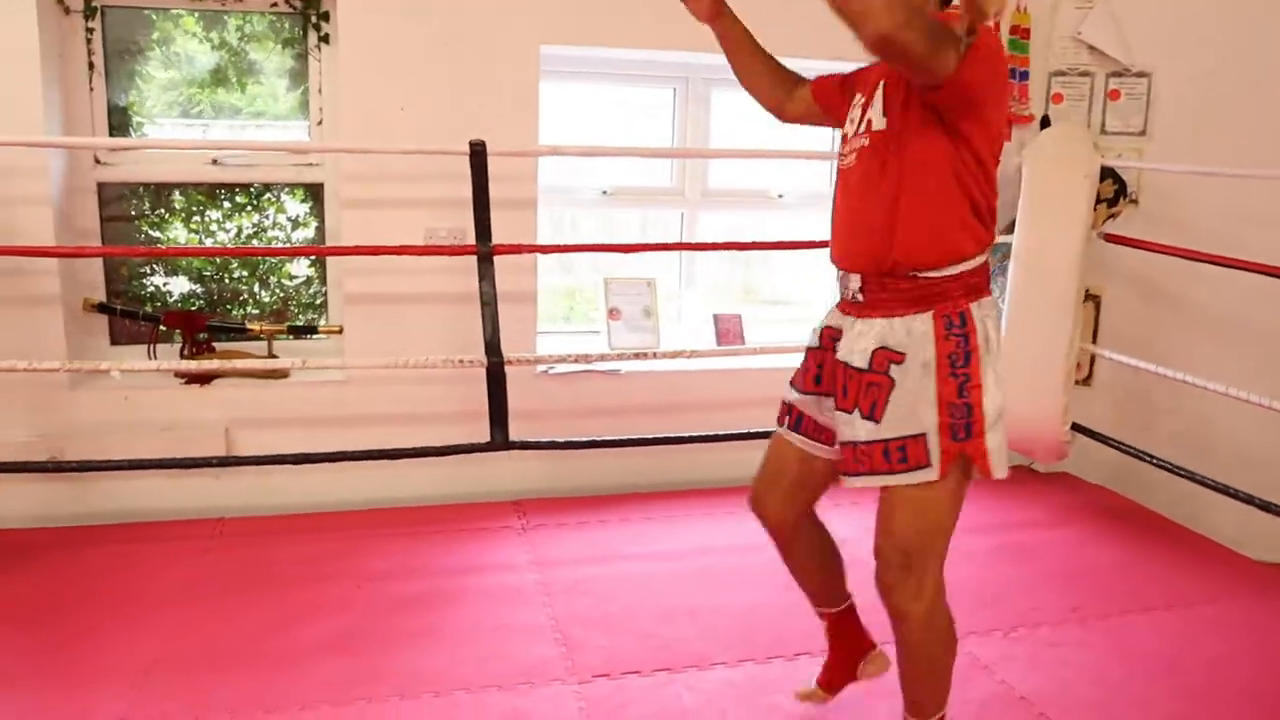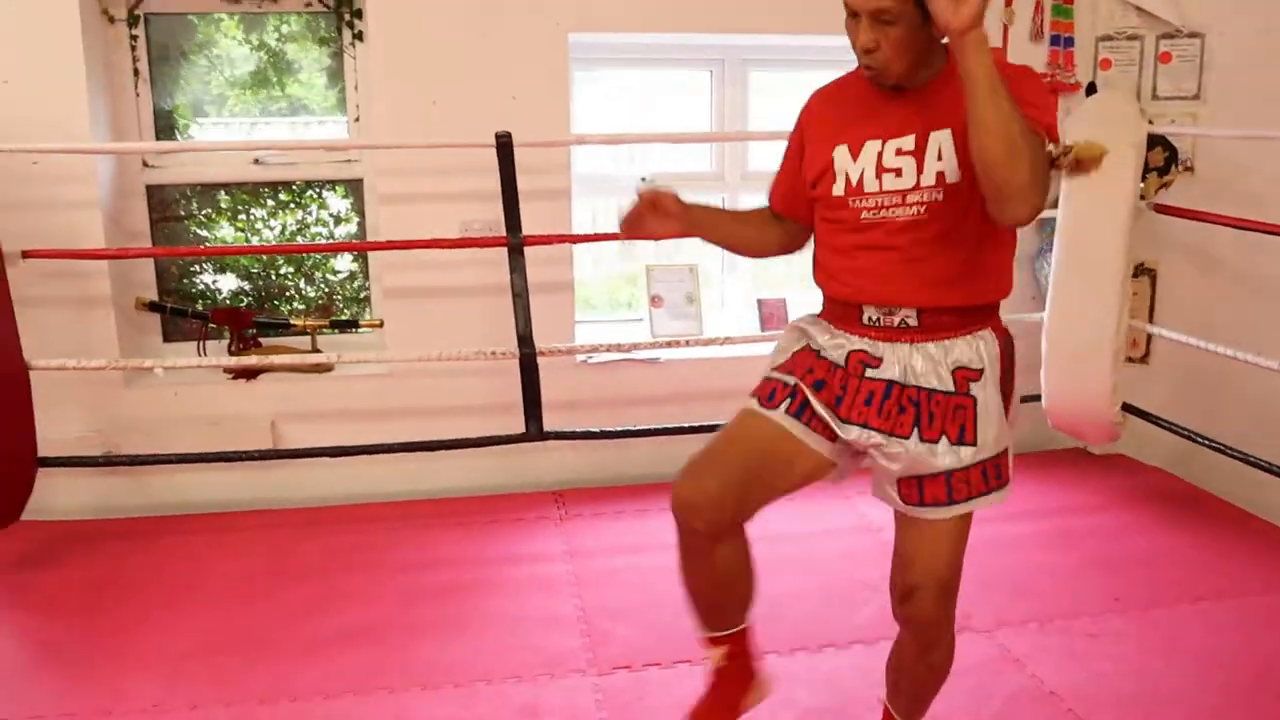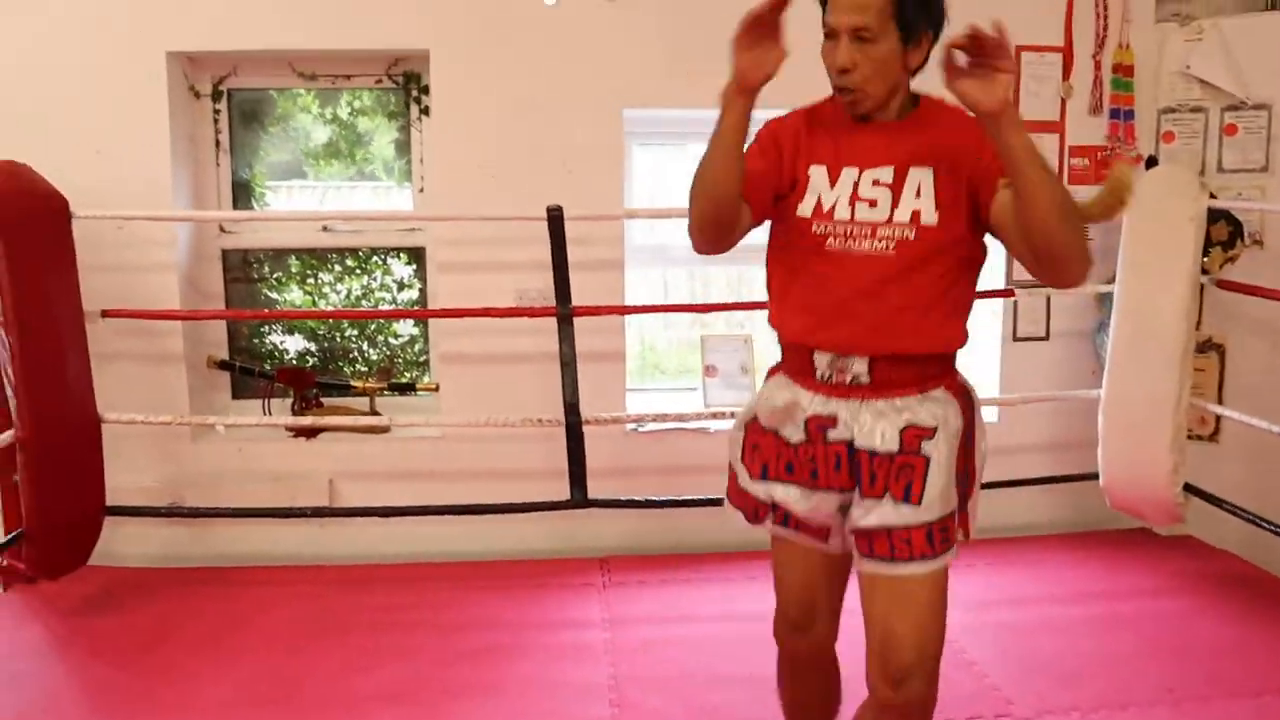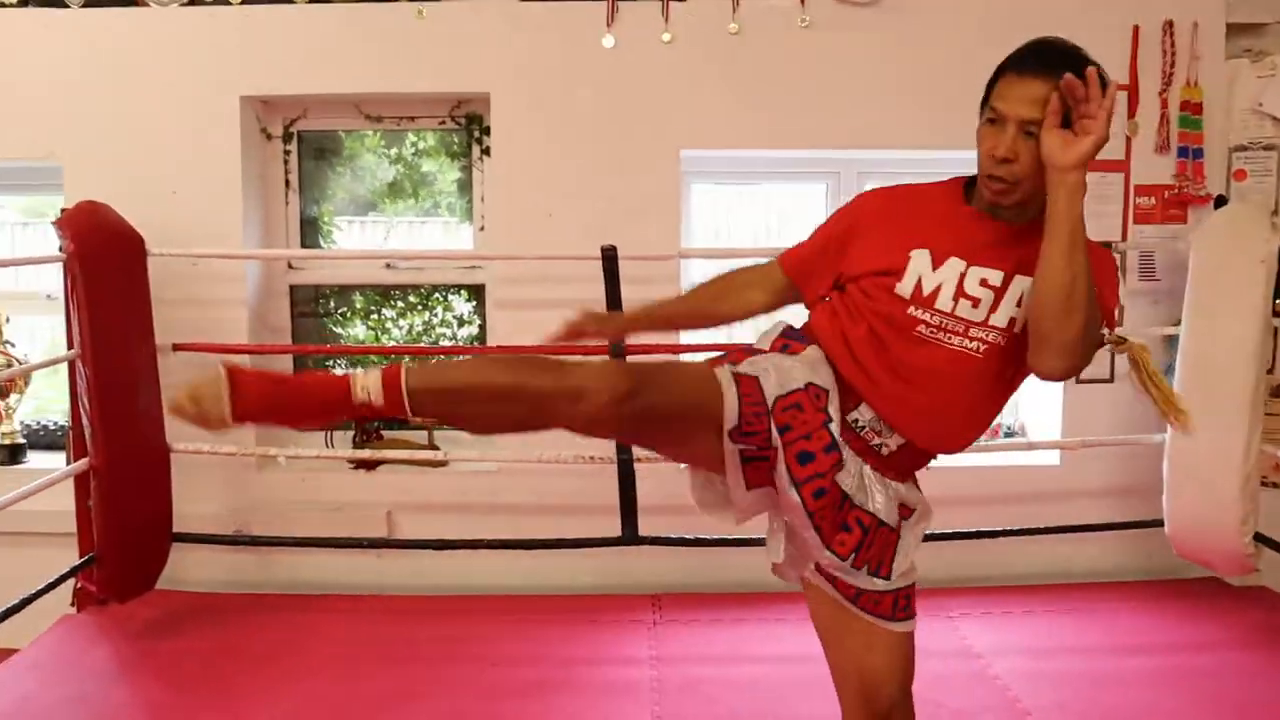
dt=0.4s
person 1, frame 1
right shoulder: (891, 74)
right elbow: (799, 102)
left hip: (924, 345)
right hip: (857, 330)
left knee: (908, 583)
right knee: (778, 503)
right ankle: (850, 643)
person 1, frame 2
left shoulder: (1016, 95)
right shoulder: (825, 109)
left elbow: (1014, 204)
right elbow: (783, 228)
right wrist: (688, 219)
left hip: (950, 367)
right hip: (840, 353)
left knee: (923, 602)
right knee: (701, 501)
person 1, frame 3
left shoulder: (975, 144)
right shoulder: (794, 136)
left elbow: (1068, 265)
right elbow: (710, 235)
left wrist: (1002, 122)
right wrist: (743, 92)
left hip: (907, 423)
right hip: (800, 405)
right knee: (799, 633)
person 1, frame 4
left shoulder: (1087, 266)
right shoulder: (887, 212)
left elbow: (1058, 356)
right elbow: (766, 282)
left wrist: (1066, 179)
right wrist: (628, 318)
left hip: (874, 482)
right hip: (790, 405)
right knee: (601, 394)
right ankle: (326, 394)
